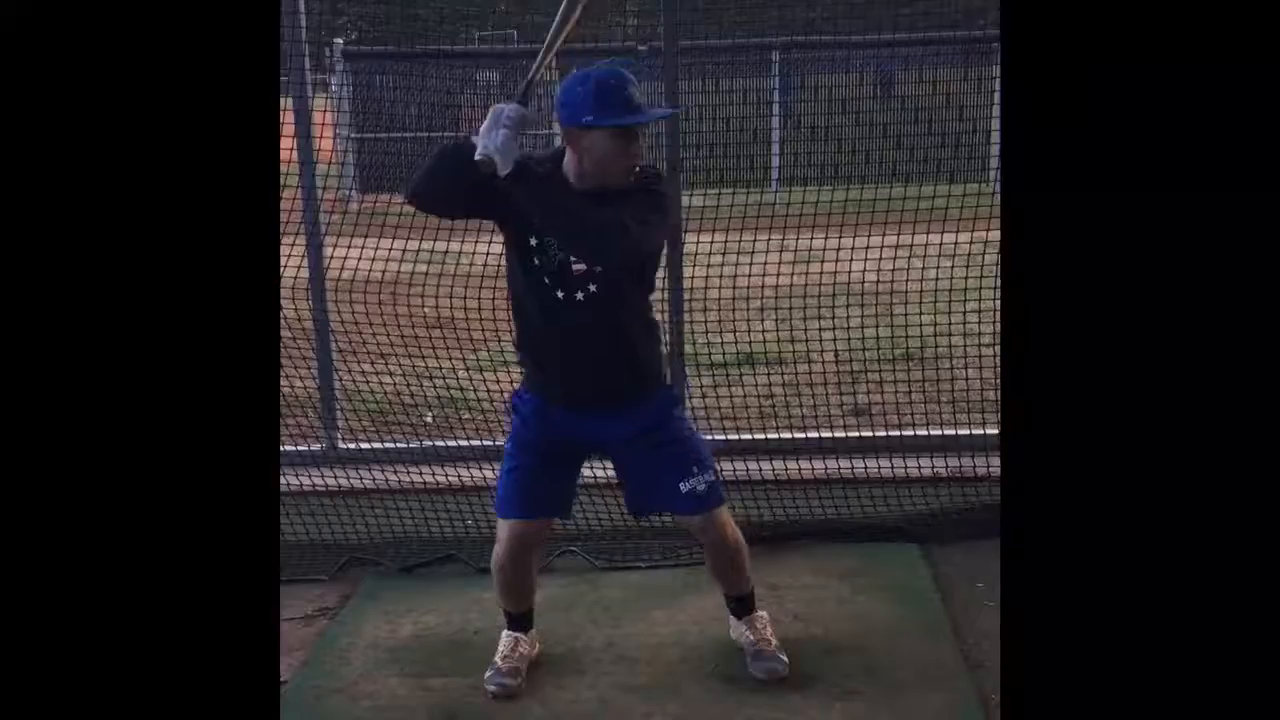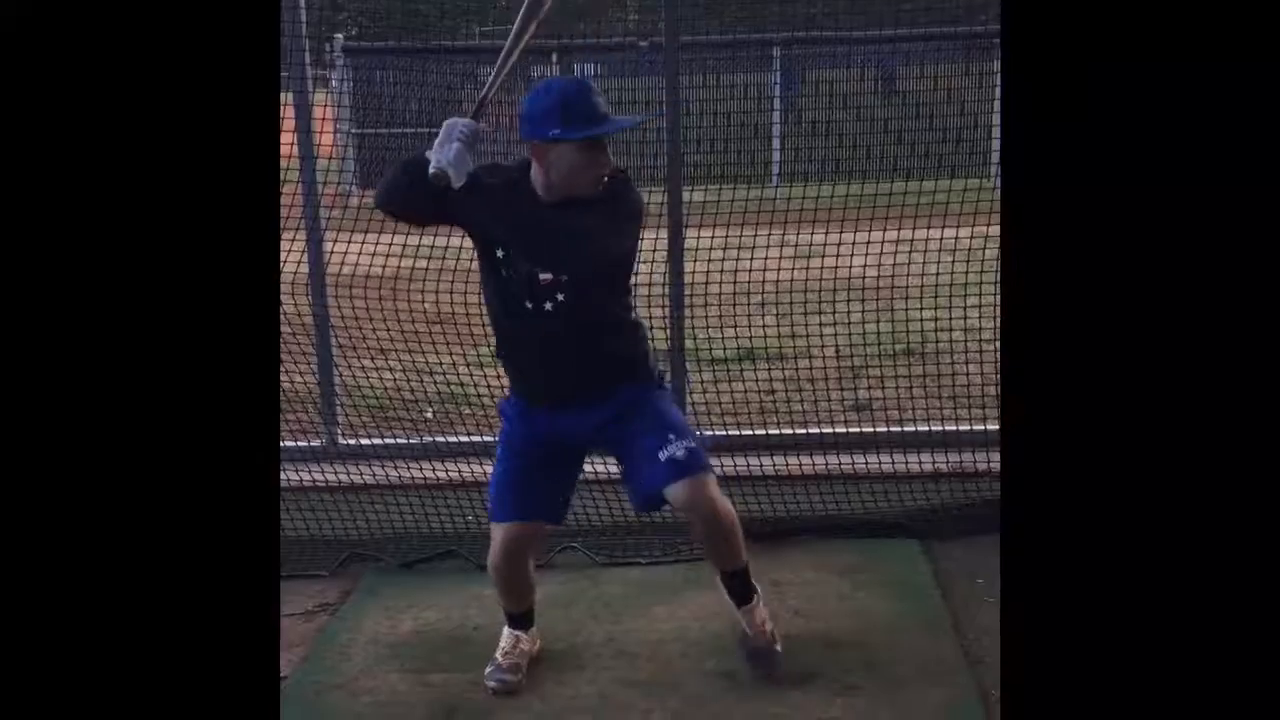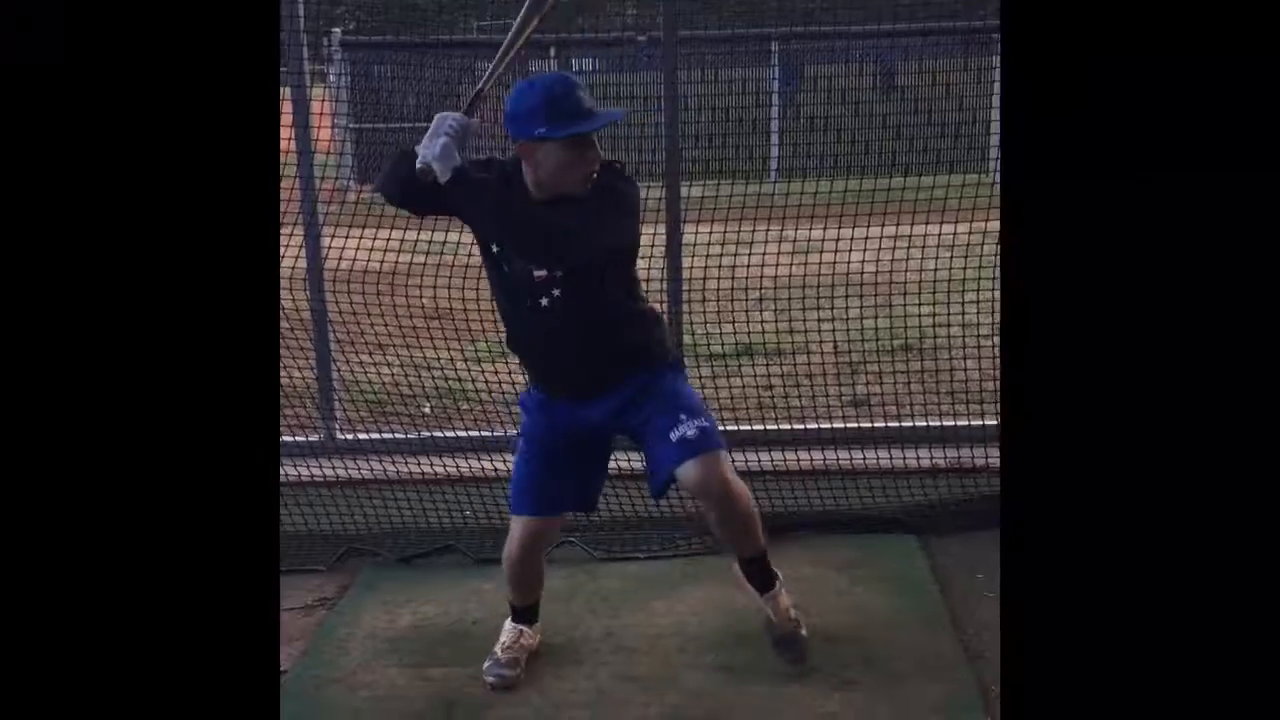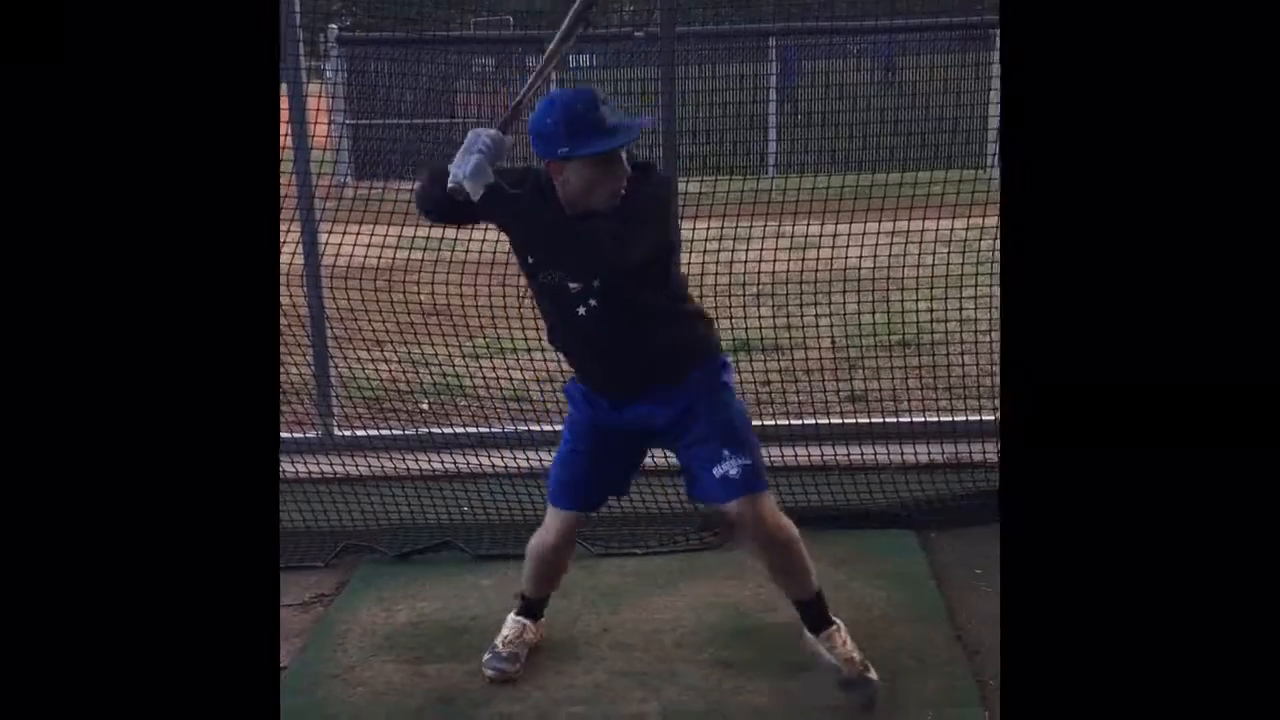
dt=0.2s
person 1, frame 1
left shoulder: (647, 194)
right shoulder: (519, 179)
left elbow: (611, 248)
right elbow: (422, 193)
left wrist: (516, 174)
right wrist: (480, 147)
left hip: (637, 398)
right hip: (548, 401)
left knee: (711, 522)
right knee: (516, 536)
left ankle: (747, 619)
right ankle: (518, 634)
person 1, frame 2
left shoulder: (618, 200)
right shoulder: (496, 186)
left elbow: (566, 251)
right elbow: (392, 200)
left wrist: (467, 186)
right wrist: (435, 162)
left hip: (625, 388)
right hip: (538, 403)
left knee: (701, 500)
right knee: (510, 541)
left ankle: (746, 602)
right ankle: (520, 631)
person 1, frame 3
left shoulder: (614, 192)
right shoulder: (492, 181)
left elbow: (556, 245)
right elbow: (393, 188)
left wrist: (456, 180)
right wrist: (425, 157)
left hip: (642, 374)
right hip: (557, 394)
left knee: (713, 481)
right knee: (527, 534)
left ankle: (766, 587)
right ankle: (522, 625)
person 1, frame 4
left shoulder: (647, 194)
right shoulder: (528, 192)
left elbow: (590, 255)
right elbow: (433, 203)
left wrist: (488, 193)
right wrist: (458, 172)
left hip: (687, 379)
right hip: (602, 393)
left knee: (755, 515)
right knee: (559, 529)
left ankle: (825, 631)
right ankle: (526, 620)
